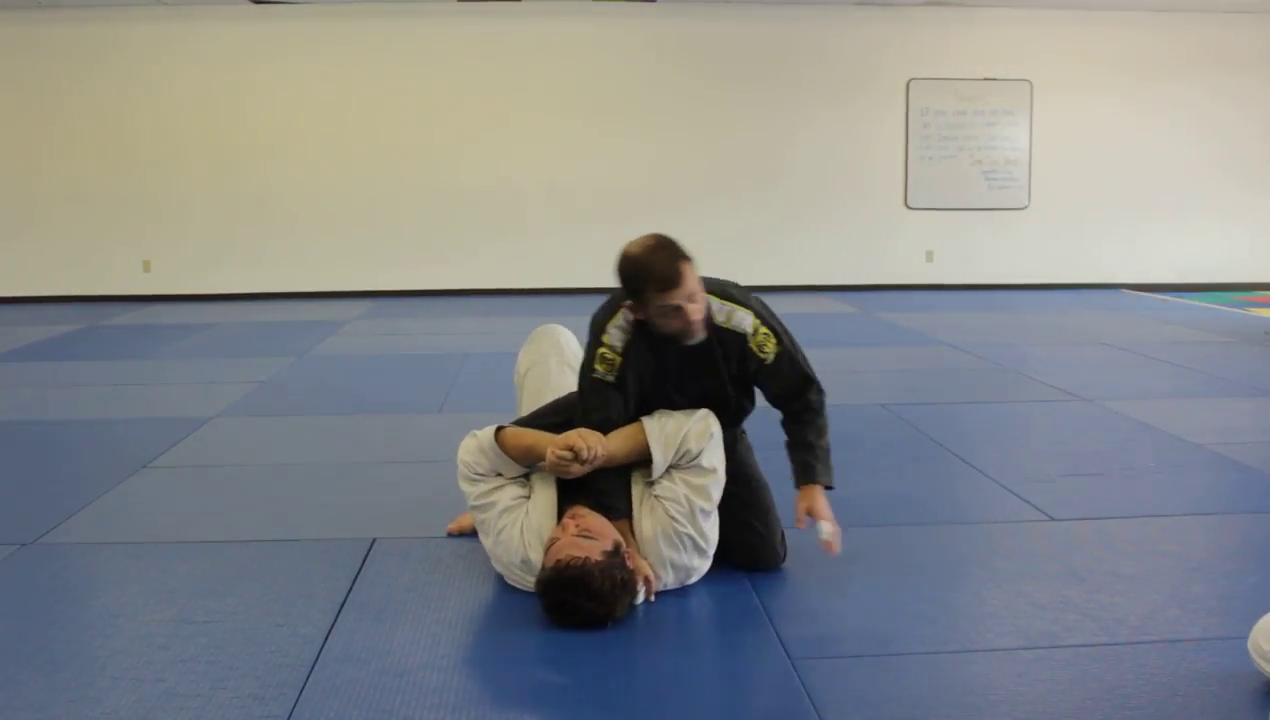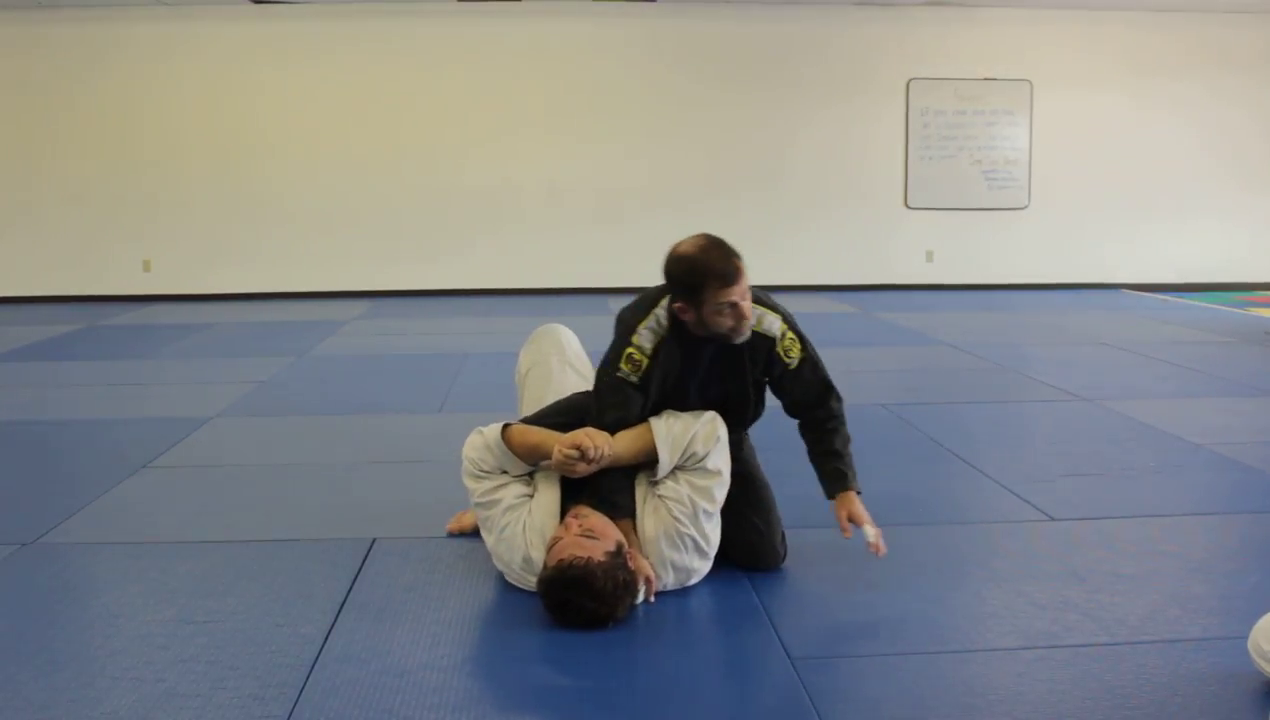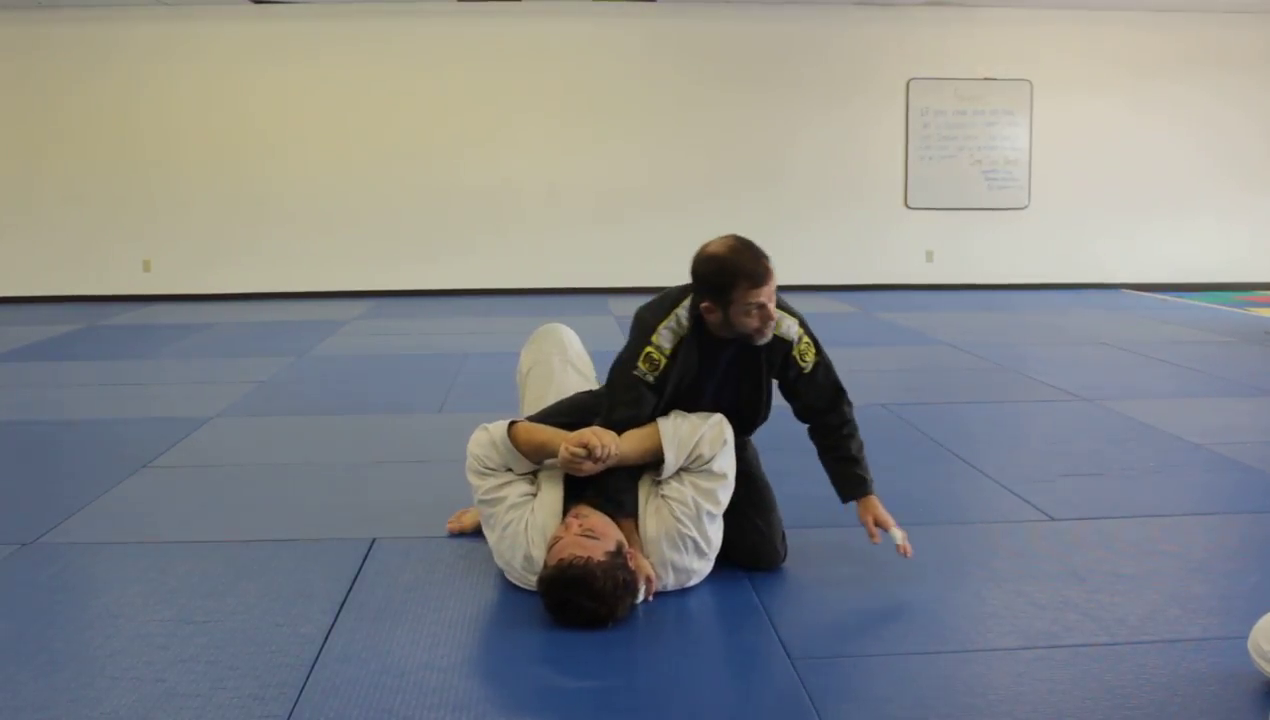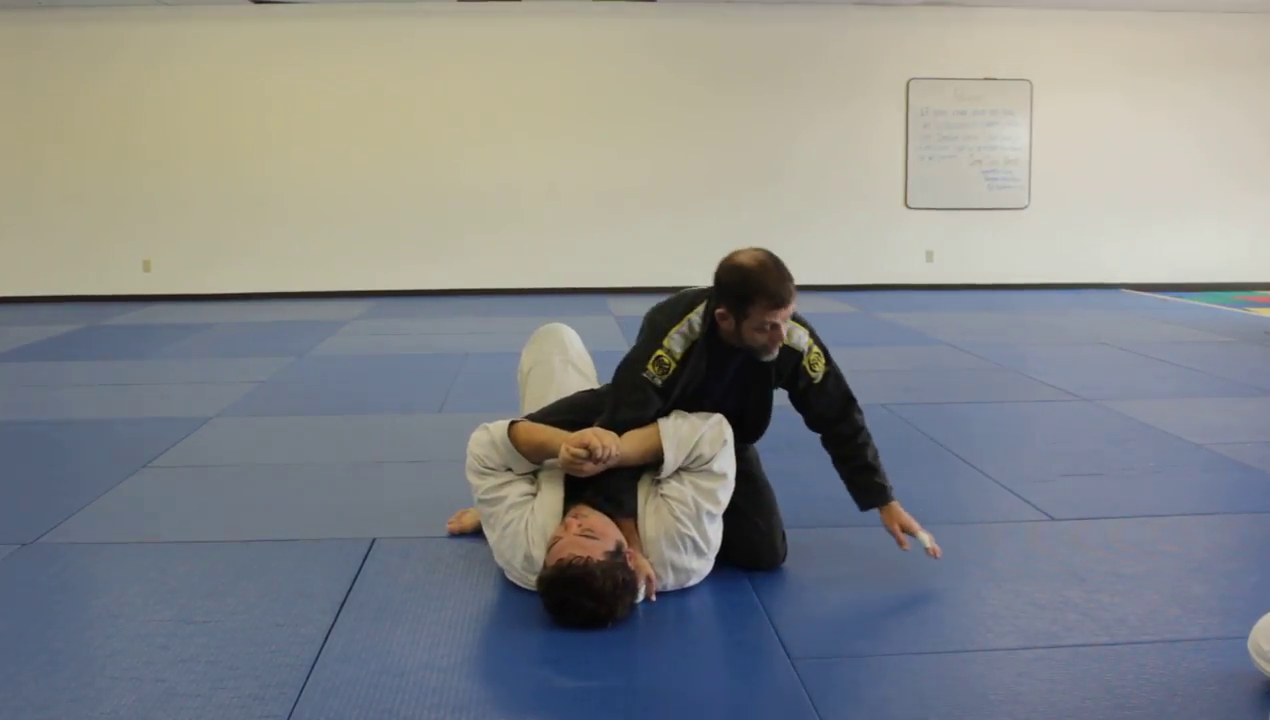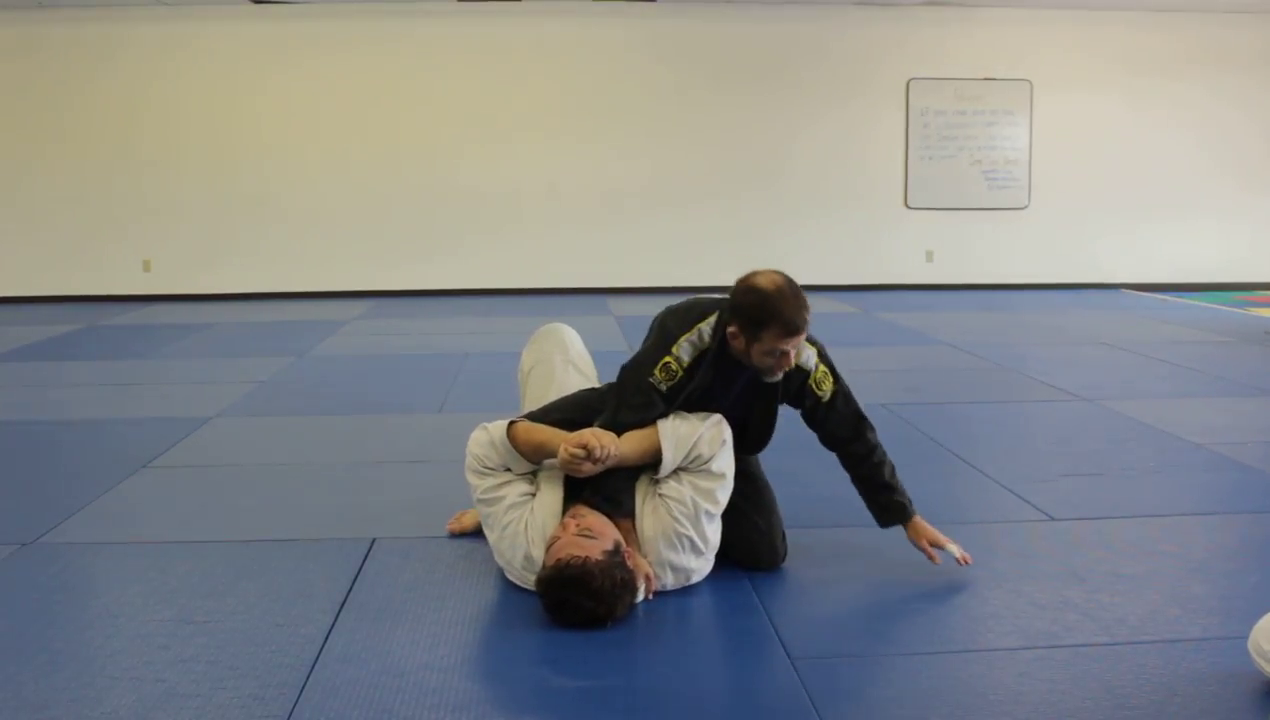
dt=0.2s
person 1, frame 1
left shoulder: (743, 319)
right shoulder: (612, 332)
left elbow: (800, 398)
right elbow: (603, 433)
left wrist: (810, 482)
left knee: (762, 554)
person 1, frame 2
left shoulder: (769, 323)
right shoulder: (640, 332)
left elbow: (820, 406)
right elbow: (615, 431)
left wrist: (844, 489)
left knee: (764, 554)
person 1, frame 3
left shoulder: (785, 331)
right shoulder: (659, 329)
left elbow: (828, 412)
right elbow: (618, 427)
left wrist: (863, 494)
left knee: (764, 552)
person 1, frame 4
left shoulder: (795, 342)
right shoulder: (668, 330)
left elbow: (841, 421)
right elbow: (624, 427)
left wrist: (884, 501)
right hip: (644, 429)
left knee: (765, 551)
person 1, frame 5
left shoulder: (803, 359)
right shoulder: (676, 338)
left elbow: (854, 438)
right elbow: (630, 430)
left wrist: (908, 518)
right hip: (648, 425)
left knee: (764, 553)
person 2, frame 1
left shoulder: (521, 552)
right shoulder: (678, 550)
left elbow: (476, 454)
right elbow: (699, 429)
left wrist: (551, 447)
right wrist: (604, 453)
right hip: (634, 470)
left knee: (551, 338)
person 2, frame 2
left shoulder: (522, 553)
right shoulder: (680, 551)
left elbow: (481, 451)
right elbow: (706, 431)
left wrist: (557, 446)
right wrist: (610, 454)
right hip: (636, 469)
left knee: (552, 338)
person 2, frame 3
left shoulder: (524, 552)
right shoulder: (681, 553)
left elbow: (486, 447)
right elbow: (712, 433)
left wrist: (563, 443)
right wrist: (616, 452)
right hip: (640, 464)
left knee: (553, 338)
person 2, frame 4
left shoulder: (524, 549)
right shoulder: (680, 552)
left elbow: (486, 446)
right elbow: (711, 433)
left wrist: (563, 444)
right wrist: (616, 453)
left hip: (559, 472)
right hip: (640, 465)
left knee: (554, 338)
person 2, frame 5
left shoulder: (524, 549)
right shoulder: (680, 549)
left elbow: (484, 447)
right elbow: (710, 435)
left wrist: (563, 444)
right wrist: (615, 453)
right hip: (639, 468)
left knee: (555, 338)
